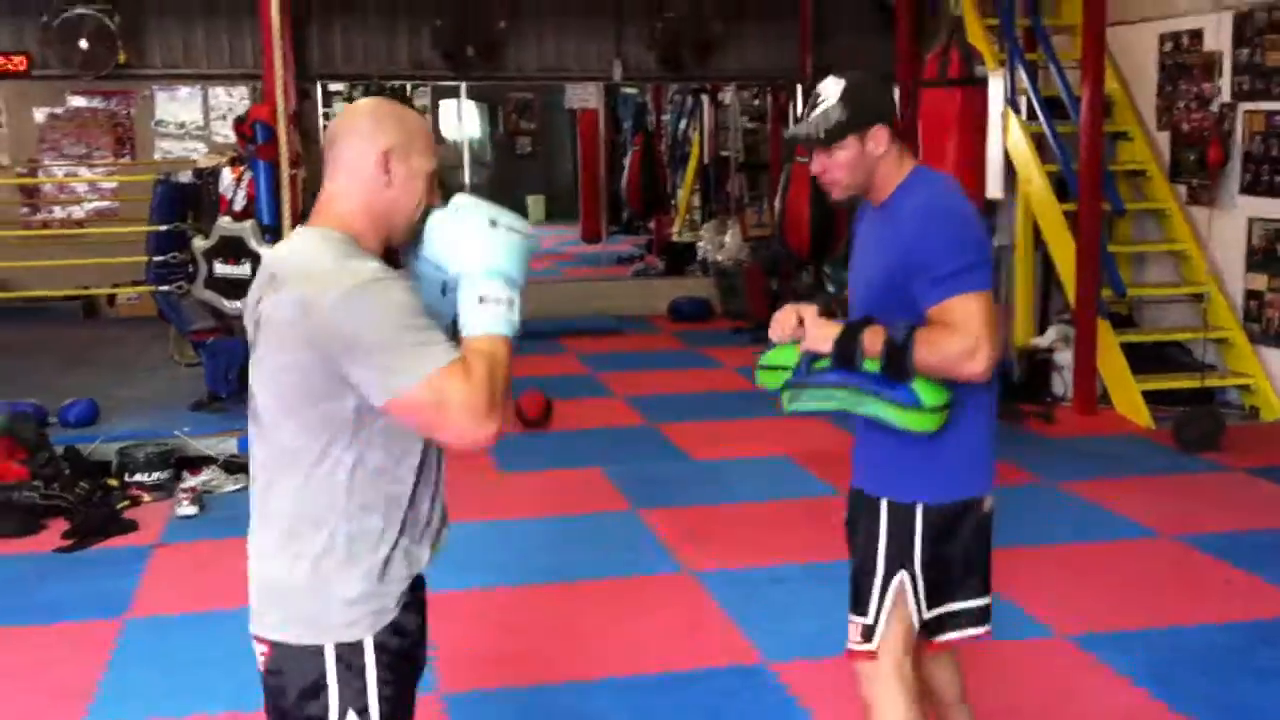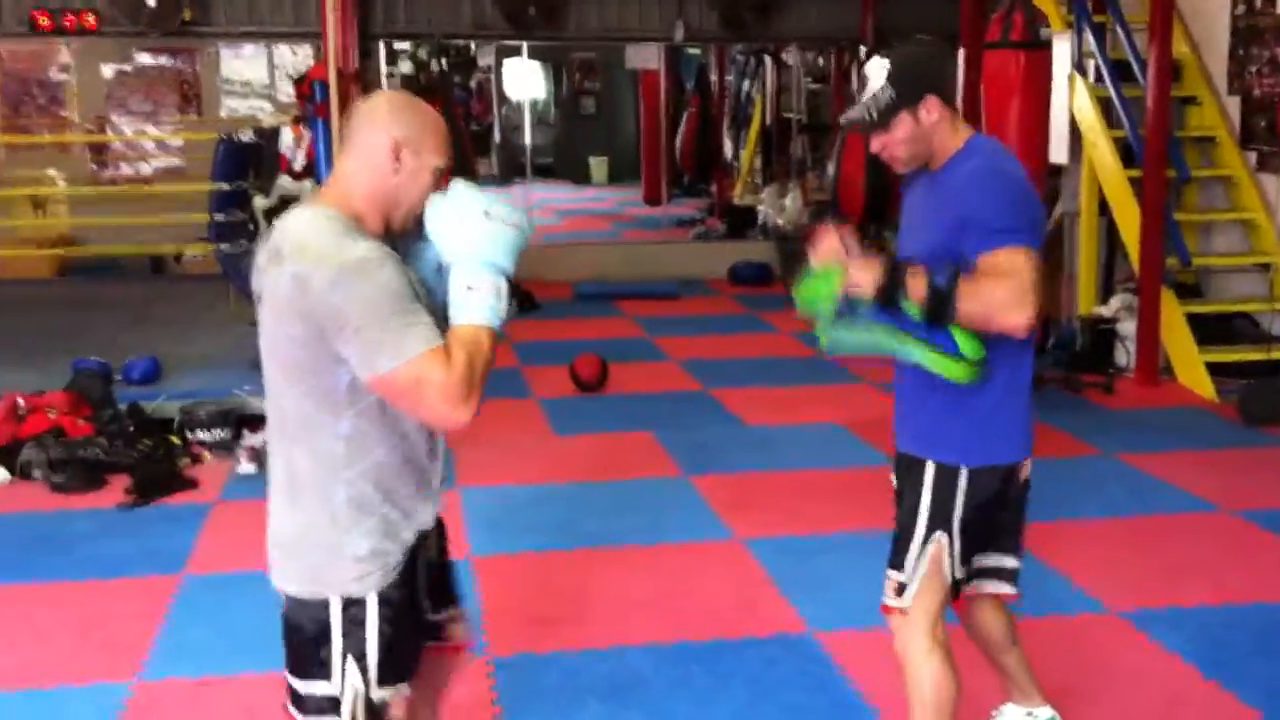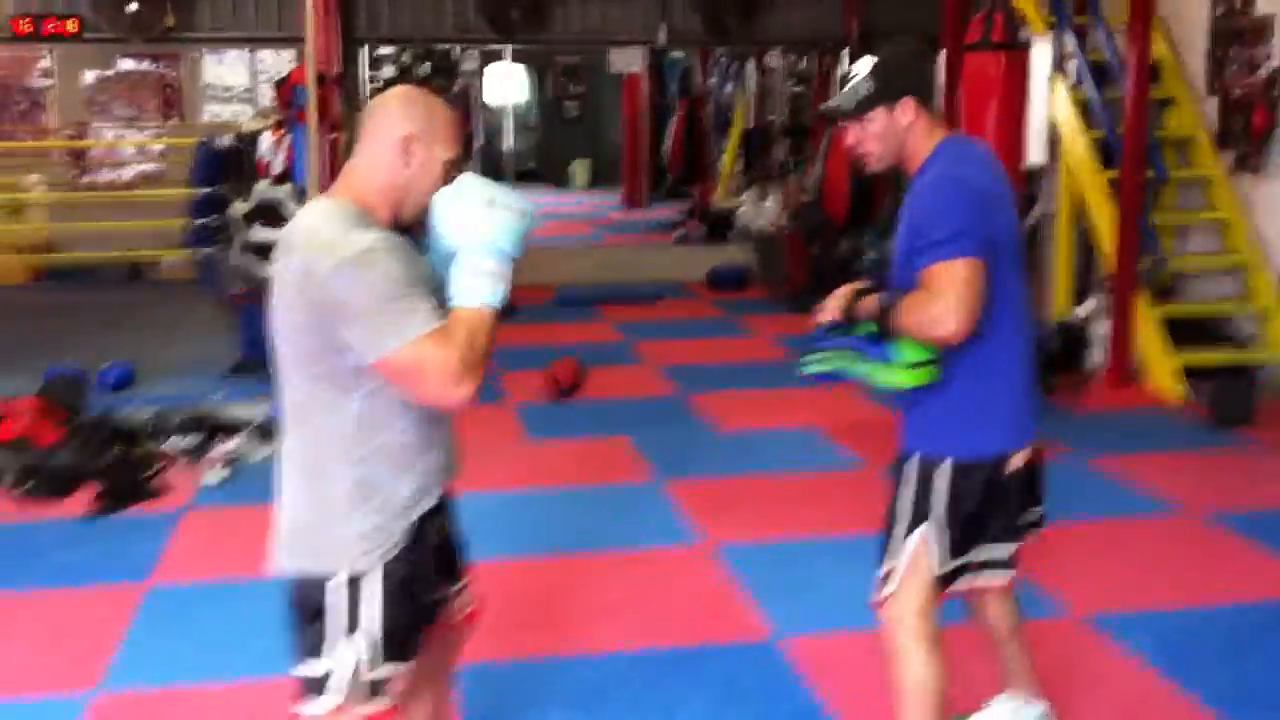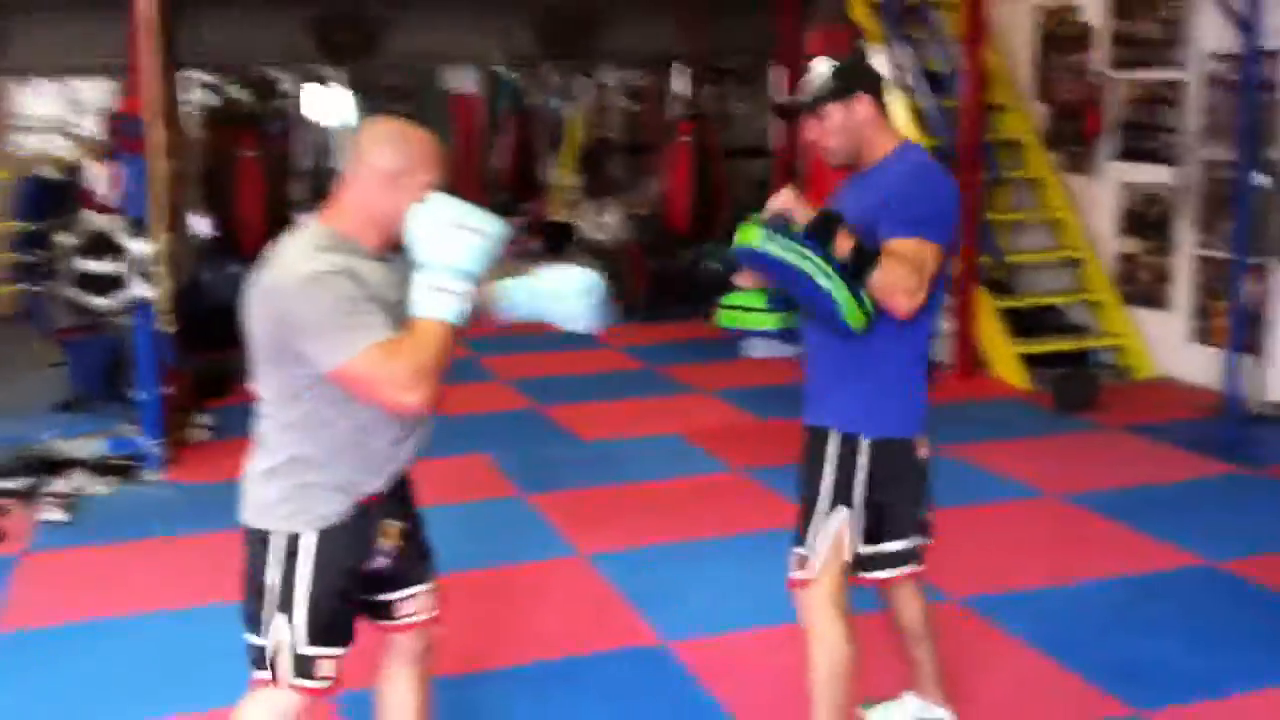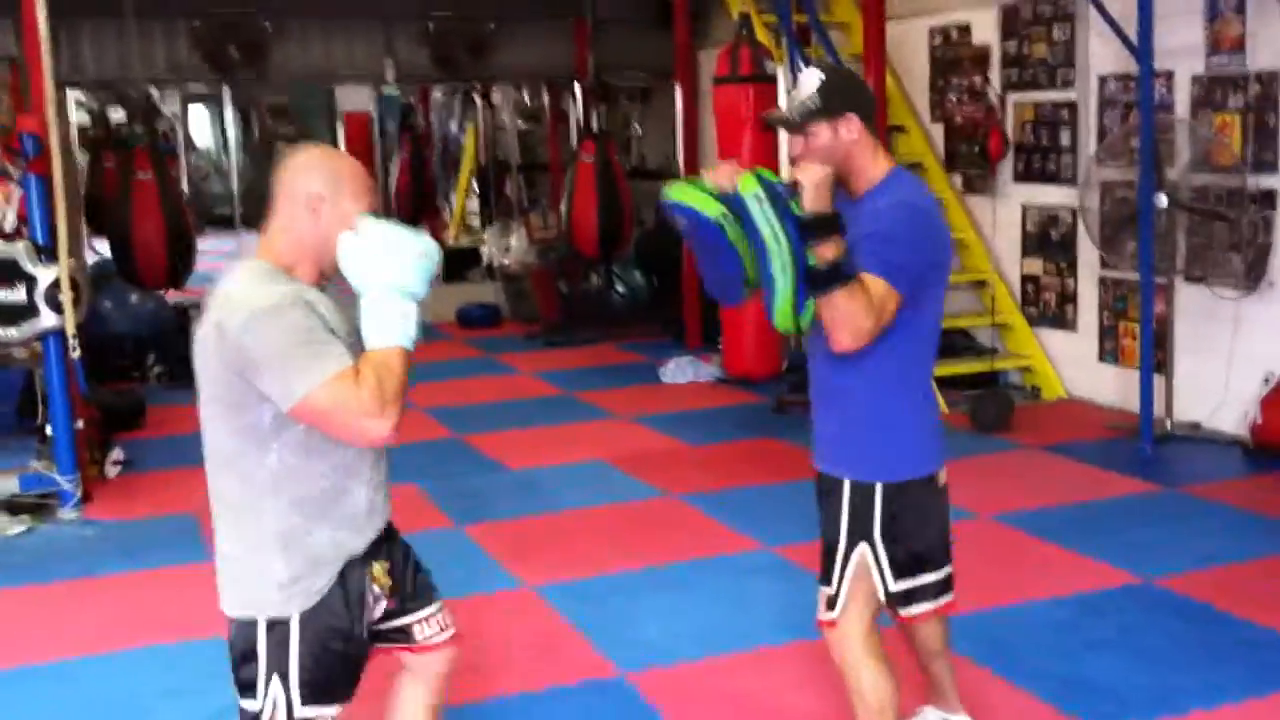
dt=1s
person 1, frame 1
left shoulder: (934, 219)
right shoulder: (876, 209)
left elbow: (973, 352)
left wrist: (853, 341)
right wrist: (816, 319)
left hip: (923, 474)
right hip: (901, 463)
left knee: (881, 658)
right knee: (922, 634)
person 1, frame 2
left shoulder: (988, 181)
right shoulder: (928, 178)
left elbow: (1012, 308)
left wrist: (895, 281)
right wrist: (856, 257)
left hip: (966, 434)
right hip: (941, 424)
left knee: (914, 613)
right knee: (966, 582)
person 1, frame 3
left shoulder: (948, 187)
right shoulder: (957, 166)
left elbow: (948, 317)
left wrist: (861, 305)
right wrist: (870, 298)
left hip: (956, 430)
right hip: (992, 420)
left knee: (905, 606)
right knee: (979, 572)
person 1, frame 4
left shoulder: (915, 181)
right shoulder: (863, 184)
left elbow: (903, 293)
left wrist: (821, 229)
left hip: (864, 420)
right hip: (863, 410)
left knee: (819, 587)
right knee: (890, 567)
person 1, frame 5
left shoulder: (900, 213)
right shoulder: (851, 199)
left elbow: (848, 330)
left wrist: (820, 223)
left hip: (875, 455)
right hip: (892, 443)
left knee: (847, 625)
right knee: (909, 596)
person 2, frame 1
left shoulder: (303, 265)
right shoulder: (351, 289)
right elbow: (472, 418)
left wrist: (446, 285)
right wrist: (490, 284)
left hip: (355, 577)
right hip: (339, 601)
person 2, frame 2
left shoulder: (312, 234)
right shoulder: (349, 265)
right elbow: (452, 399)
left wrist: (445, 264)
right wrist: (481, 276)
left hip: (381, 522)
right hip: (350, 547)
left knee: (431, 654)
person 2, frame 3
left shoulder: (341, 231)
right shoulder: (352, 254)
left elbow: (418, 341)
right elbow: (450, 378)
left wrist: (460, 258)
right wrist: (483, 264)
left hip: (399, 502)
right hip: (356, 526)
left knee: (438, 632)
person 2, frame 4
left shoulder: (383, 249)
right shoulder: (313, 275)
right elbow: (407, 387)
right wrist: (448, 284)
left hip: (377, 496)
right hip: (310, 521)
left knee: (409, 639)
person 2, frame 5
left shoulder: (295, 292)
right shoulder: (263, 310)
left elbow: (351, 395)
right elbow: (372, 417)
left wrist: (386, 298)
right wrist: (394, 305)
left hip: (357, 546)
right hip: (294, 577)
left knee: (434, 650)
